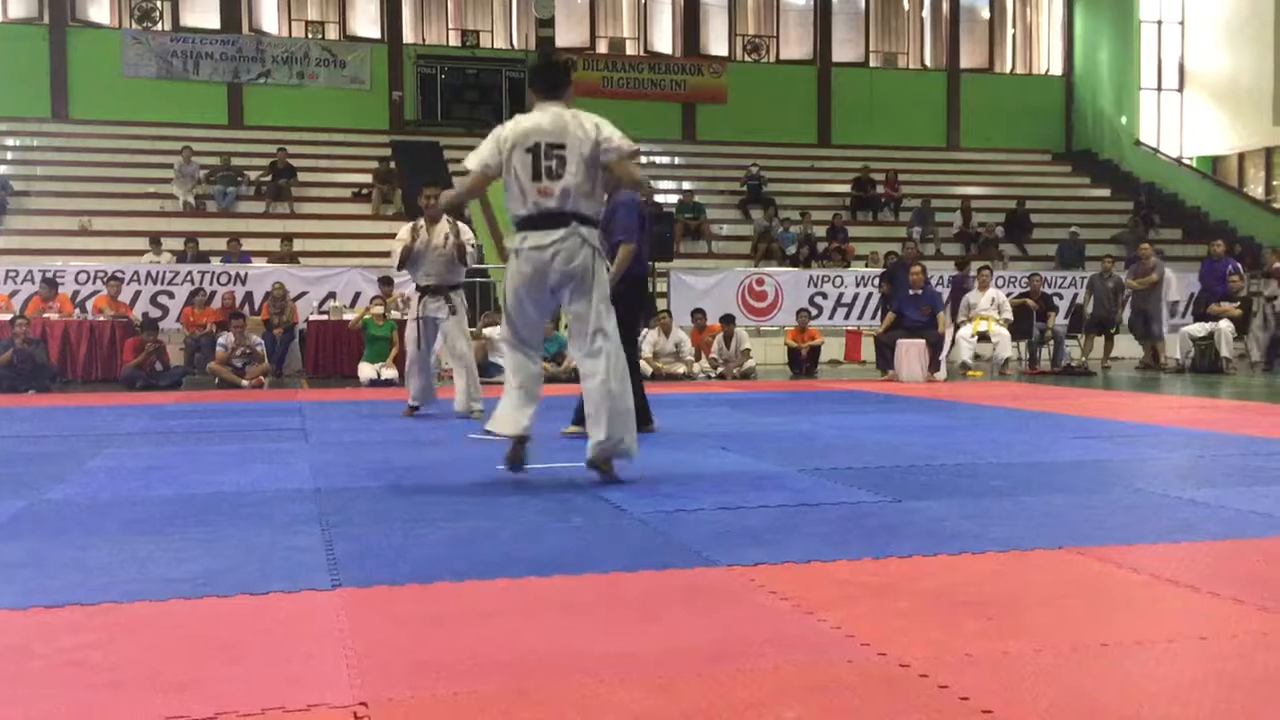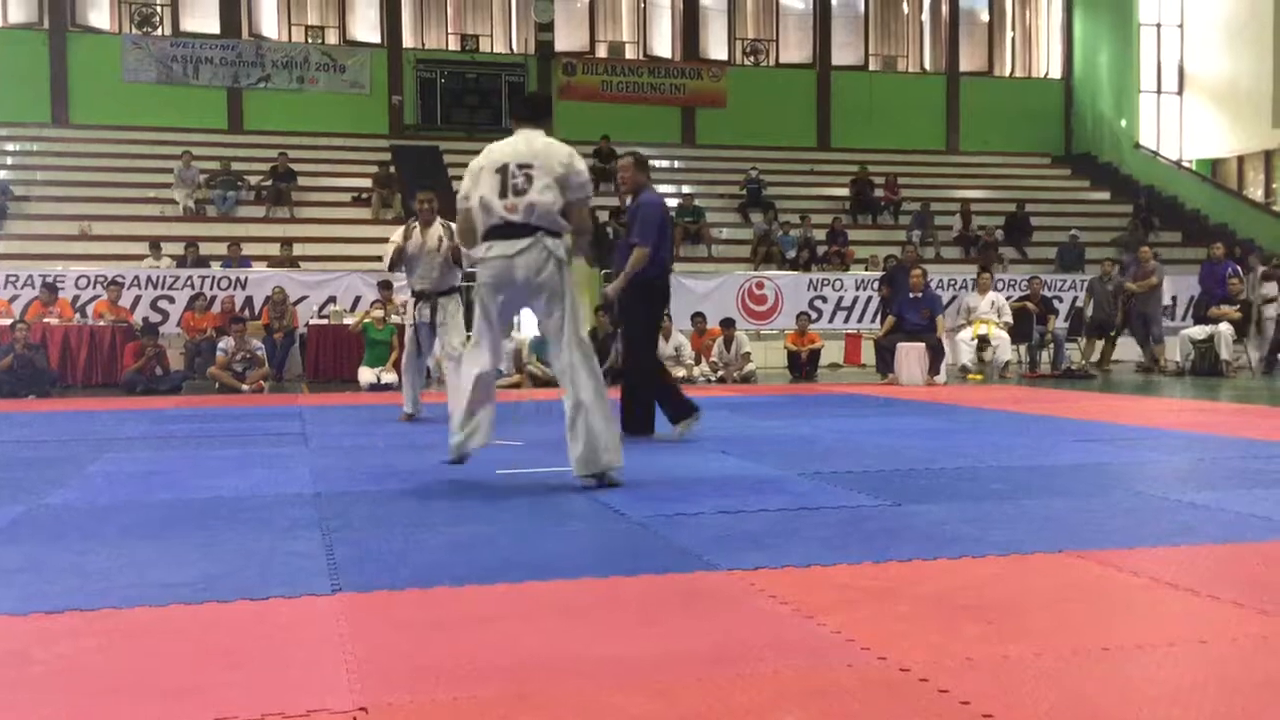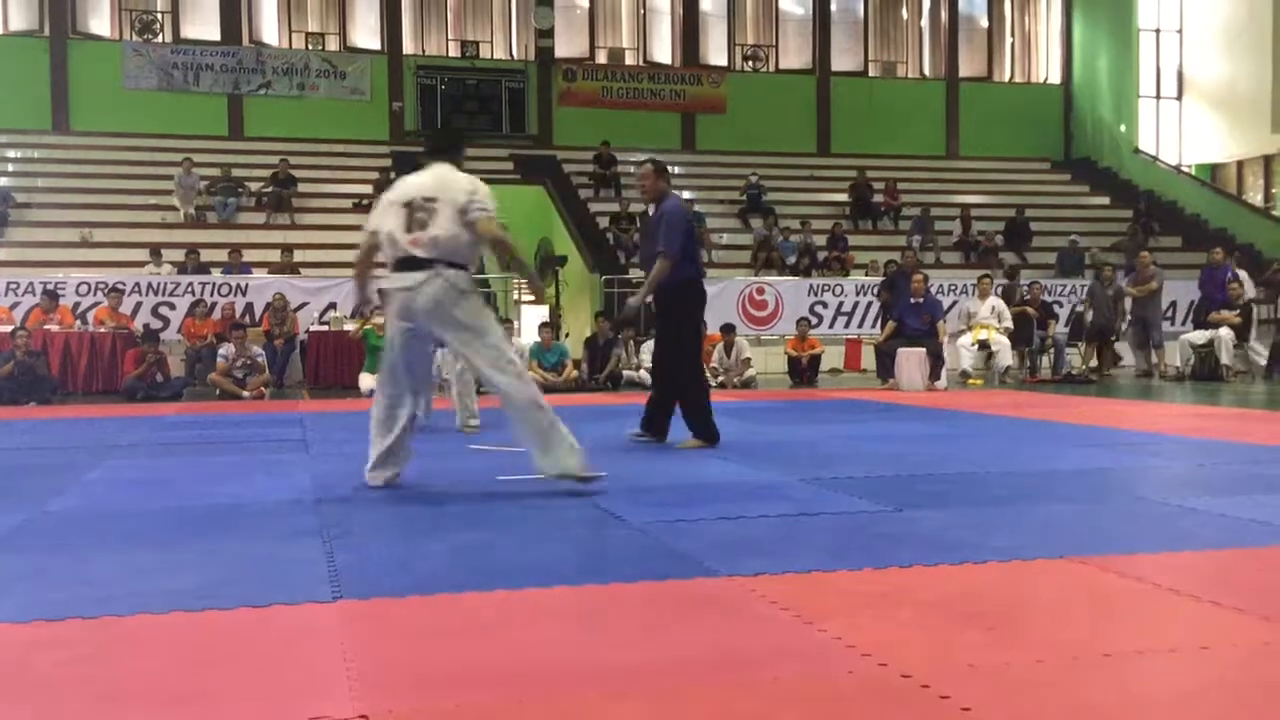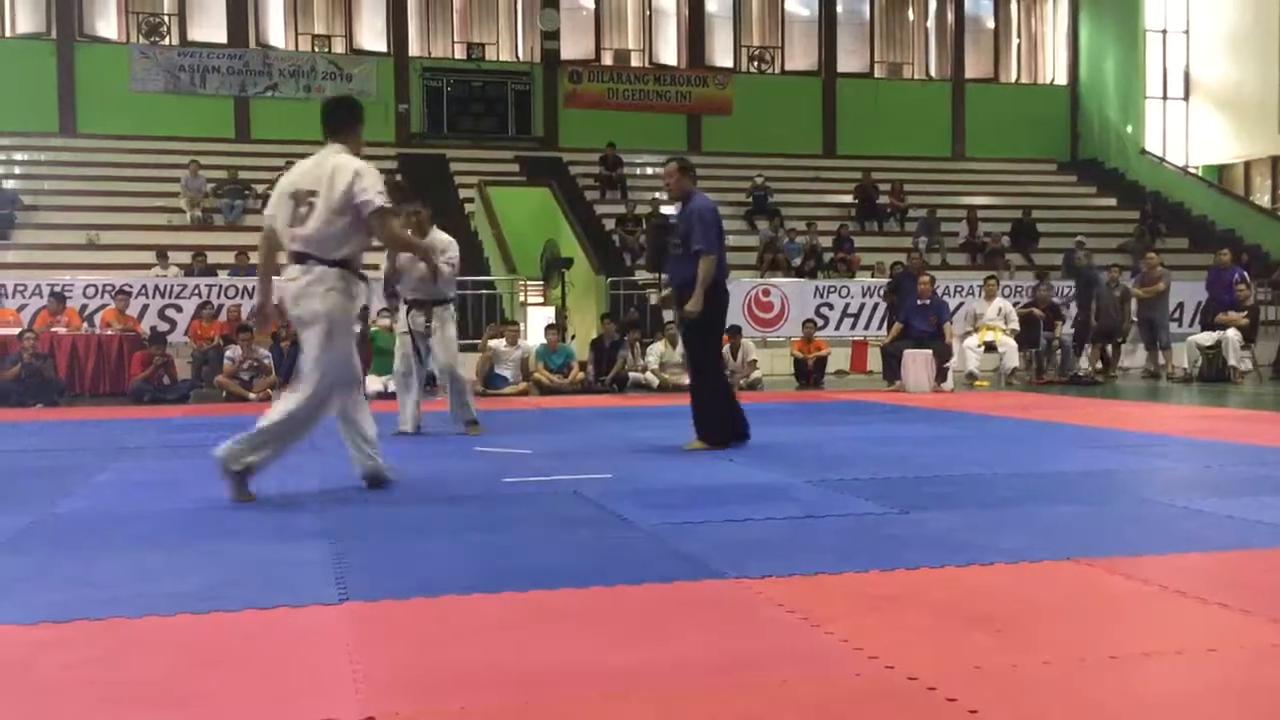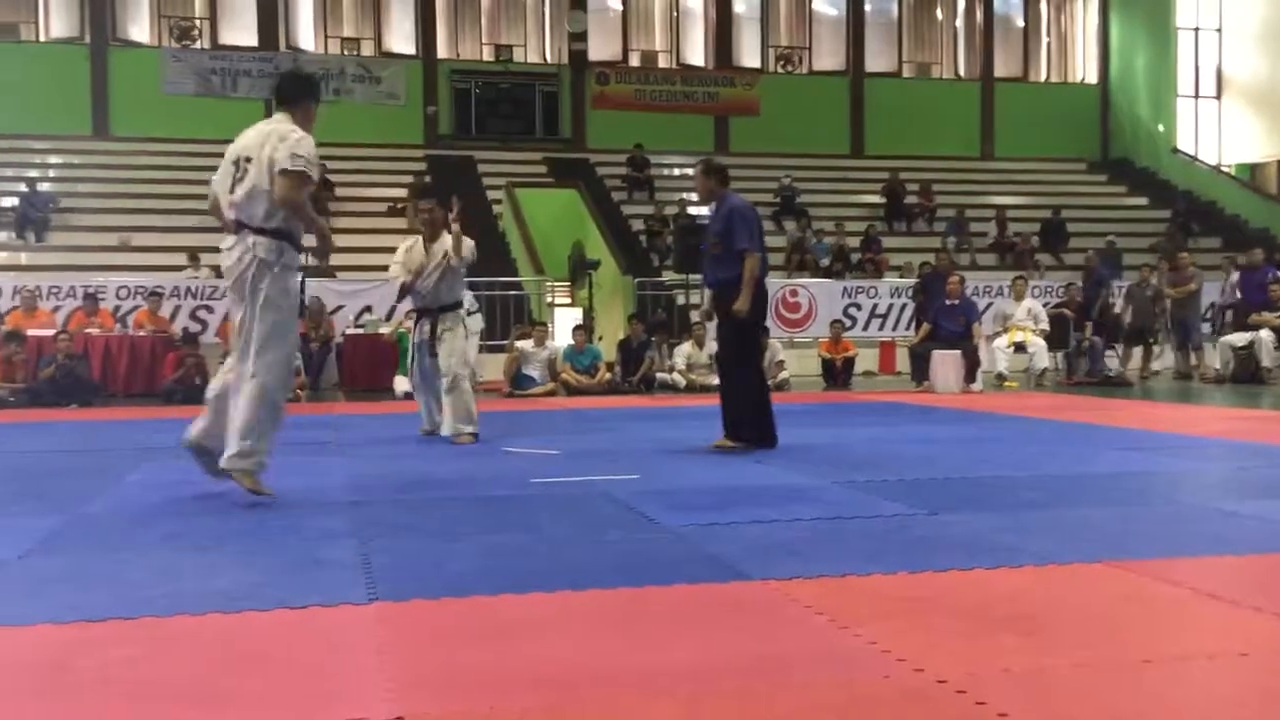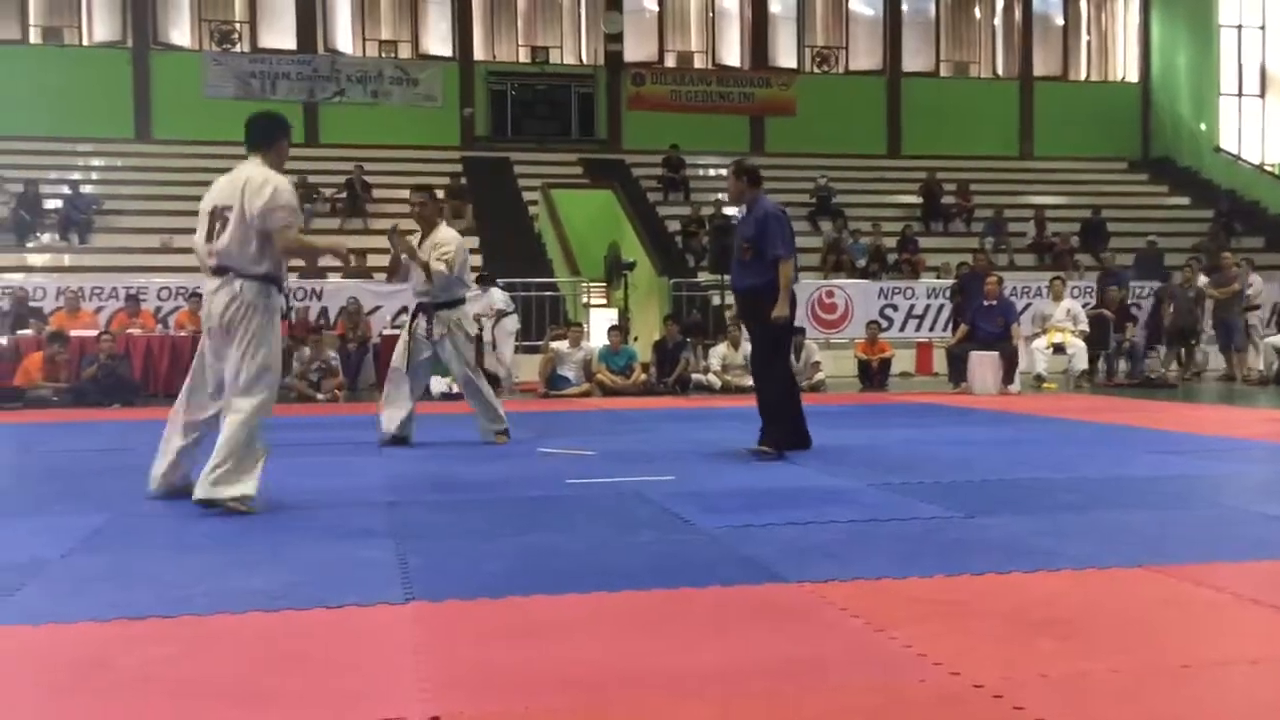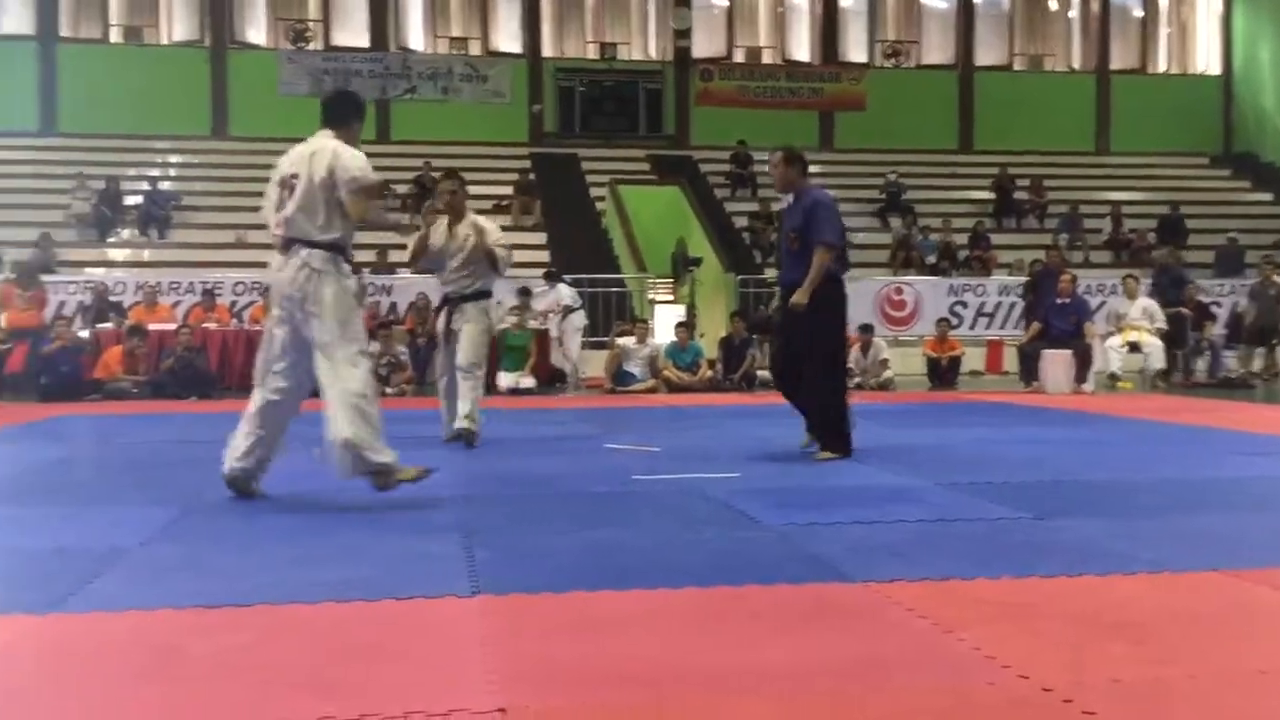
dt=0.3s
person 1, frame 1
left shoulder: (509, 132)
right shoulder: (592, 127)
left elbow: (475, 184)
right elbow: (629, 176)
left wrist: (448, 201)
right wrist: (642, 187)
left hip: (530, 248)
right hip: (578, 244)
left knee: (523, 345)
right knee: (599, 344)
left ankle: (516, 429)
right ankle: (605, 447)
person 1, frame 2
left shoulder: (486, 155)
right shoulder: (563, 153)
left elbow: (465, 226)
right elbow: (581, 221)
right wrist: (578, 246)
left hip: (495, 258)
right hip: (544, 256)
left knee: (482, 354)
right knee: (573, 360)
left ankle: (464, 439)
right ankle: (594, 462)
person 1, frame 3
left shoulder: (397, 188)
right shoulder: (470, 185)
left elbow: (366, 253)
right elbow: (493, 236)
left wrist: (362, 295)
right wrist: (531, 277)
left hip: (403, 291)
right hip: (449, 287)
left knee: (396, 386)
right knee: (508, 375)
left ankle: (381, 470)
right ankle: (562, 460)
person 1, frame 4
left shoulder: (296, 173)
right shoulder: (358, 170)
left elbow: (268, 239)
right elbow: (386, 230)
left wrist: (264, 295)
right wrist: (423, 250)
left hip: (301, 282)
right hip: (333, 286)
left knee: (345, 380)
right knee: (318, 387)
left ankle: (371, 464)
right ankle: (239, 458)
person 1, frame 5
left shoulder: (245, 139)
right shoulder: (296, 139)
left elbow: (218, 205)
right elbow: (288, 195)
right wrist: (320, 231)
left hip: (241, 249)
right hip: (269, 255)
left knee: (251, 355)
right knee: (268, 361)
left ankle: (207, 436)
right ankle: (243, 457)
person 1, frame 6
left shoulder: (218, 187)
right shoulder: (273, 186)
left elbow: (204, 248)
right elbow: (287, 244)
right wrist: (330, 247)
left hip: (217, 294)
right hip: (251, 298)
left knee: (202, 394)
right knee: (251, 397)
left ankle: (171, 476)
right ankle: (220, 485)
person 1, frame 7
left shoulder: (290, 158)
right shoulder: (346, 157)
left elbow: (274, 219)
right elbow: (360, 212)
right wrist: (396, 224)
left hip: (288, 267)
right hip: (322, 268)
left knee: (278, 374)
right knee: (347, 362)
left ankle: (242, 465)
right ankle: (375, 462)
person 2, frame 1
left shoulder: (623, 202)
right shoulder: (628, 200)
left elbow: (628, 246)
left wrist: (609, 283)
left hip: (626, 289)
right hip: (631, 288)
right knee: (623, 354)
left ankle: (589, 419)
right ankle: (640, 418)
person 2, frame 2
left shoulder: (648, 203)
right shoulder: (643, 202)
left elbow: (644, 249)
left wrist: (619, 283)
right wrist: (623, 283)
left hip: (645, 288)
right hip: (641, 288)
left knee: (641, 355)
right knee: (634, 356)
left ankle: (684, 411)
right ankle: (635, 422)
person 2, frame 3
left shoulder: (672, 211)
right shoulder: (664, 209)
left elbow: (667, 259)
left wrist: (642, 294)
right wrist: (649, 292)
left hip: (682, 296)
right hip: (675, 295)
left knee: (686, 364)
right knee: (665, 363)
left ankle: (705, 432)
right ankle: (654, 426)
person 2, frame 4
left shoulder: (700, 209)
right shoulder: (689, 209)
left elbow: (709, 257)
left wrist: (697, 298)
right wrist: (674, 291)
left hip: (705, 298)
right hip: (694, 296)
left knee: (705, 366)
right knee: (705, 365)
left ankle: (713, 434)
right ankle: (733, 429)
person 2, frame 5
left shoulder: (737, 209)
right shoulder: (721, 212)
left elbow: (753, 255)
left wrist: (745, 297)
right wrist: (711, 301)
left hip: (743, 298)
right hip: (730, 298)
left knee: (733, 362)
right knee: (747, 364)
left ankle: (738, 433)
right ankle: (761, 434)
person 2, frame 6
left shoulder: (769, 214)
right shoulder: (748, 216)
left elbow: (785, 260)
left wrist: (784, 303)
right wrist: (740, 305)
left hip: (771, 303)
right hip: (755, 303)
left knee: (768, 369)
right knee: (774, 369)
left ankle: (774, 439)
right ankle: (796, 435)
person 2, frame 7
left shoulder: (819, 202)
right shoulder: (791, 207)
left elbow: (826, 250)
left wrist: (806, 291)
right wrist: (783, 295)
left hip: (822, 296)
right hip: (795, 299)
left knee: (826, 371)
right knee: (784, 366)
left ankle: (836, 443)
right ankle: (820, 426)
person 3, frame 1
left shoulder: (458, 228)
right shoulder: (410, 229)
left elbow: (468, 261)
right elbow: (399, 264)
left wrist: (457, 239)
right wrist: (412, 241)
left hip: (451, 299)
right hip: (423, 299)
left knee: (460, 352)
right knee: (416, 353)
left ankle: (472, 405)
right ankle: (416, 400)
person 3, frame 2
left shoulder: (451, 230)
right shoulder: (404, 232)
left elbow: (461, 264)
right elbow: (391, 266)
left wrist: (451, 241)
right wrist: (404, 242)
left hip: (446, 302)
right hip: (418, 304)
left knee: (454, 353)
right knee: (413, 359)
right ankle: (411, 407)
person 3, frame 3
left shoulder: (453, 240)
right shoulder: (408, 241)
left elbow: (467, 265)
right elbow: (395, 267)
left hip: (451, 310)
right hip: (422, 312)
left knee: (459, 367)
right knee: (413, 367)
left ankle: (469, 419)
right ankle: (415, 413)
person 3, frame 4
left shoulder: (444, 241)
left elbow: (445, 279)
right elbow: (390, 280)
left wrist: (428, 258)
right wrist: (392, 259)
left hip: (439, 313)
right hip: (410, 314)
left knee: (448, 368)
right knee: (405, 371)
left ankle: (468, 417)
right ankle: (409, 423)
person 3, frame 5
left shoulder: (456, 242)
right shoulder: (407, 249)
left elbow: (462, 259)
right elbow: (398, 286)
left wrist: (455, 225)
right wrist: (410, 282)
left hip: (450, 319)
right hip: (423, 320)
left knee: (455, 373)
right knee: (422, 379)
left ankle: (464, 429)
right ankle: (433, 422)
person 3, frame 6
left shoulder: (449, 238)
right shoulder: (415, 241)
left elbow: (441, 276)
left wrist: (415, 255)
right wrist: (397, 250)
left hip: (451, 316)
right hip: (423, 316)
left knee: (467, 373)
right knee: (399, 370)
left ankle: (497, 426)
right ankle: (397, 430)
person 3, frame 7
left shoulder: (484, 228)
right shoulder: (436, 230)
left elbow: (502, 264)
right elbow: (415, 261)
left wrist: (482, 244)
right wrist: (426, 231)
left hip: (476, 307)
right hip: (449, 308)
left knee: (468, 364)
right knee: (447, 371)
left ankle: (468, 426)
right ankle: (459, 425)
